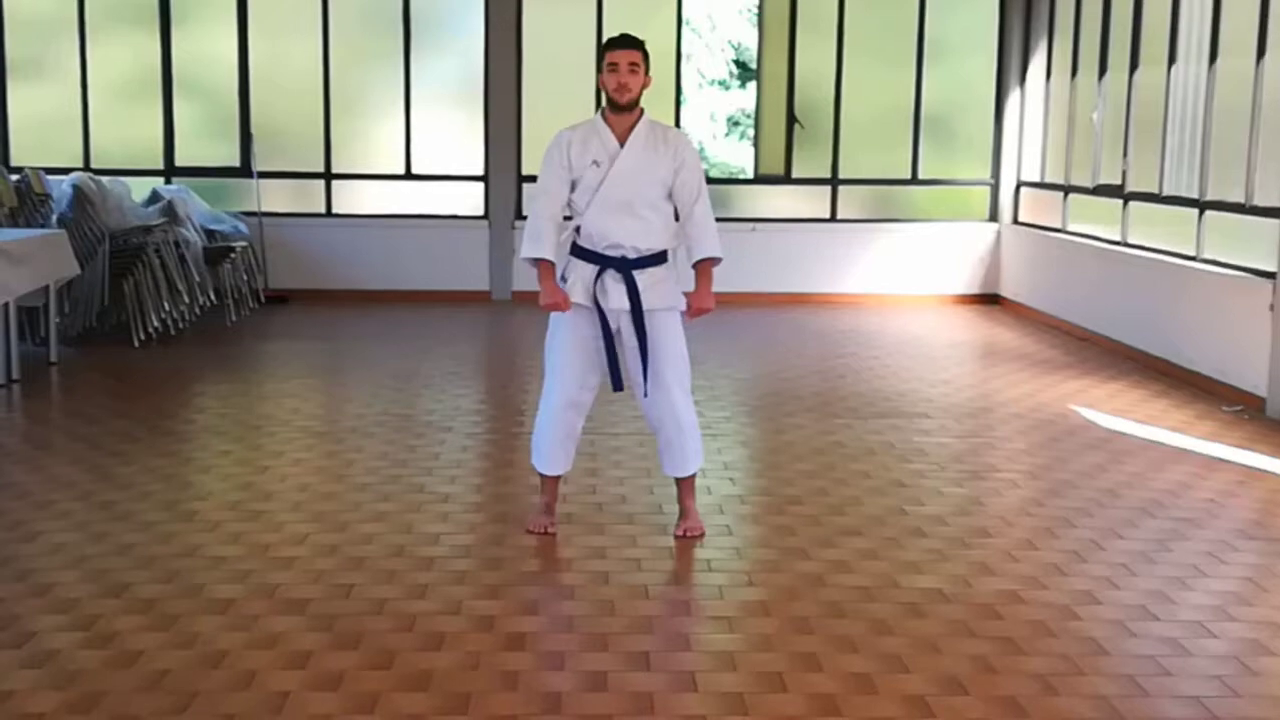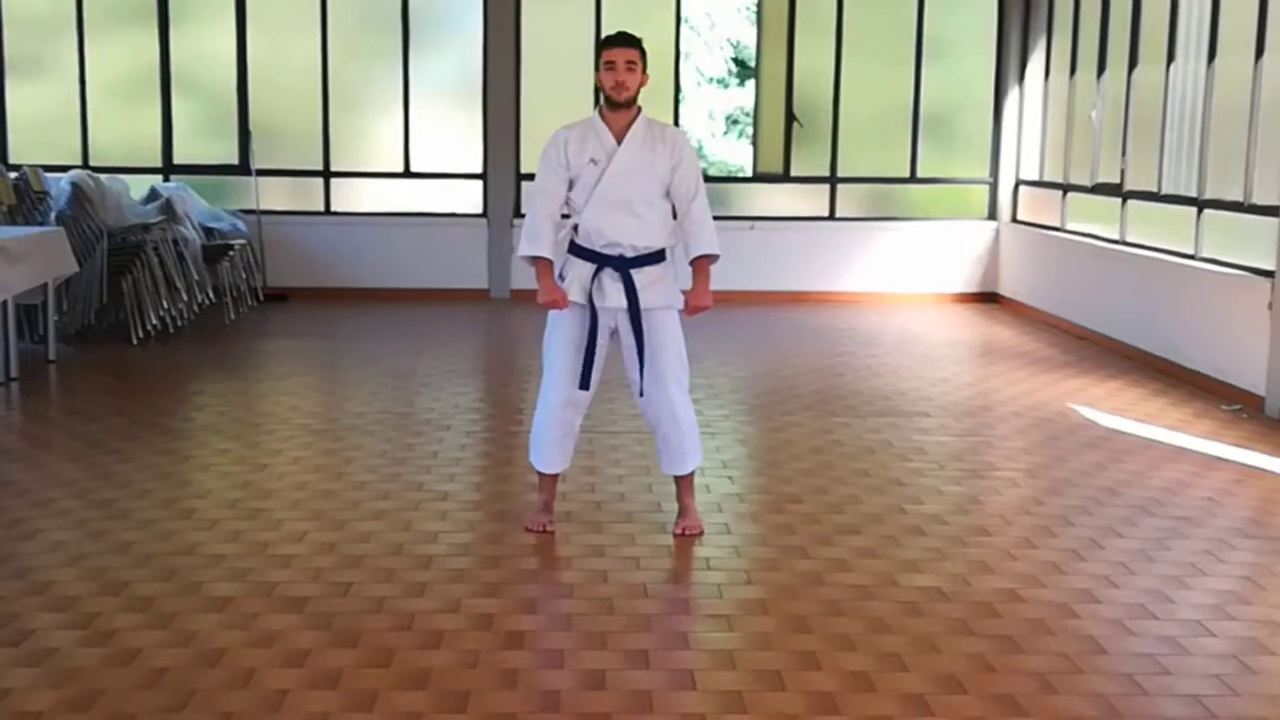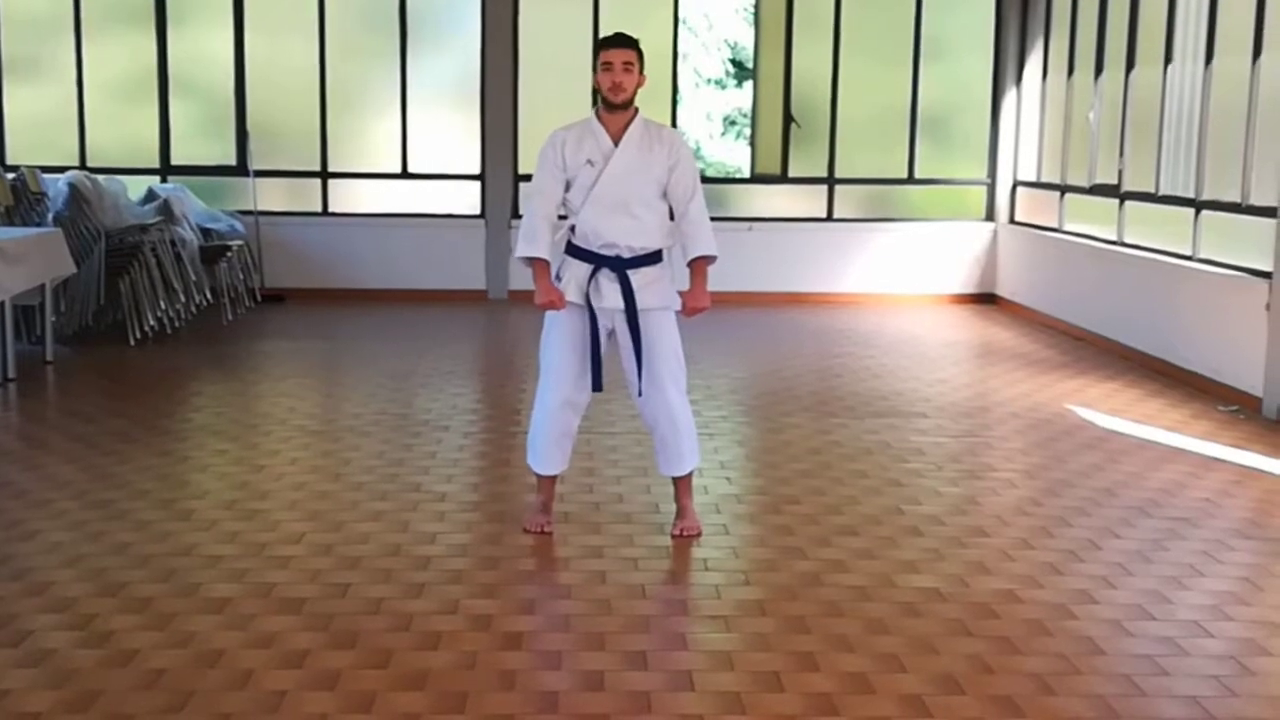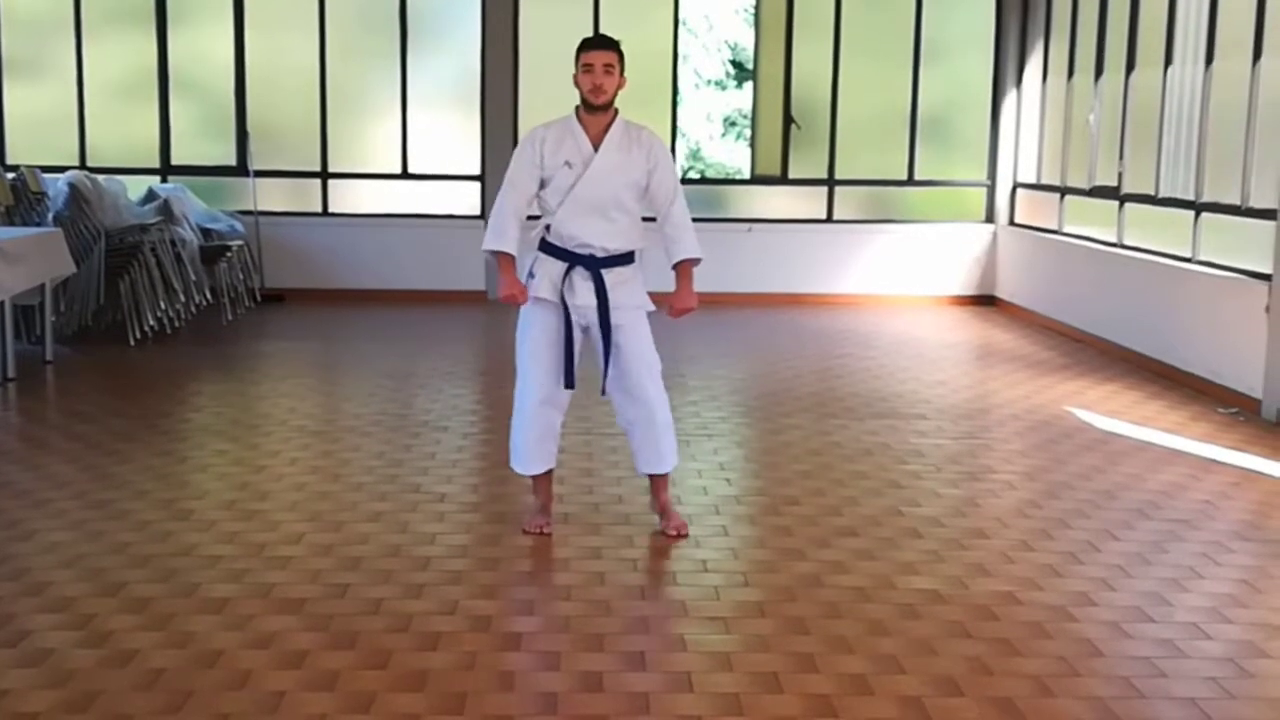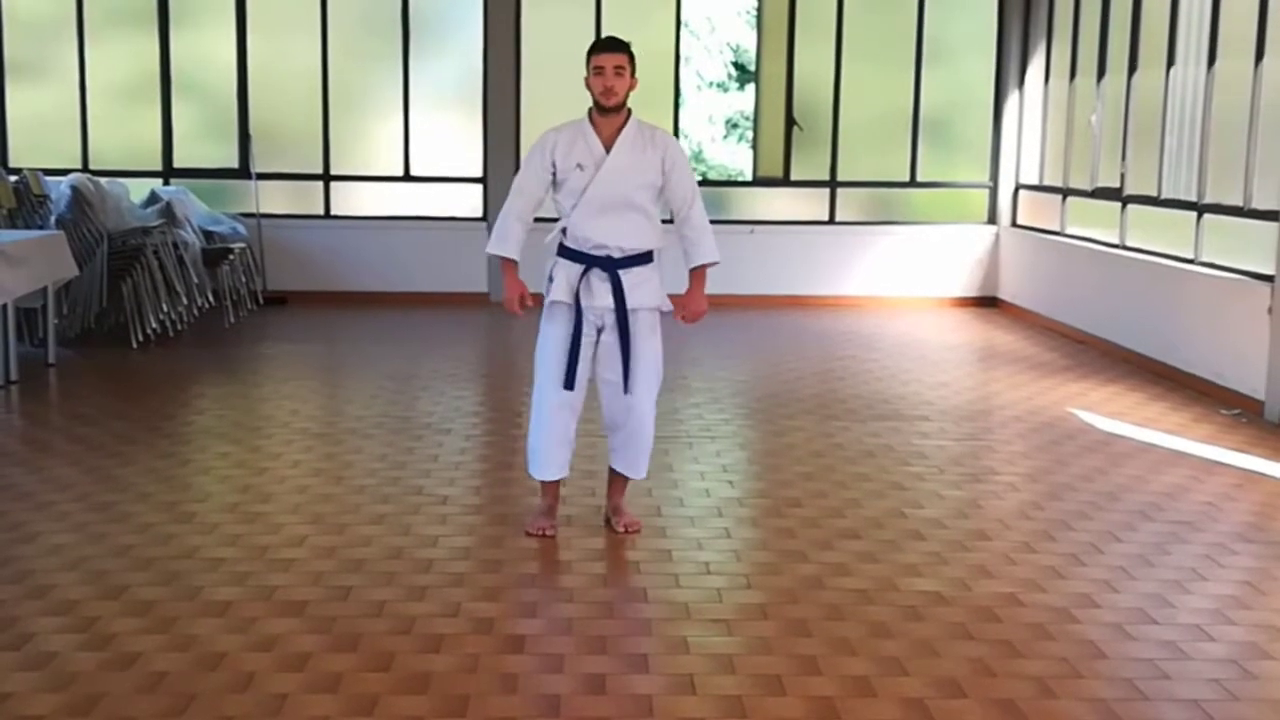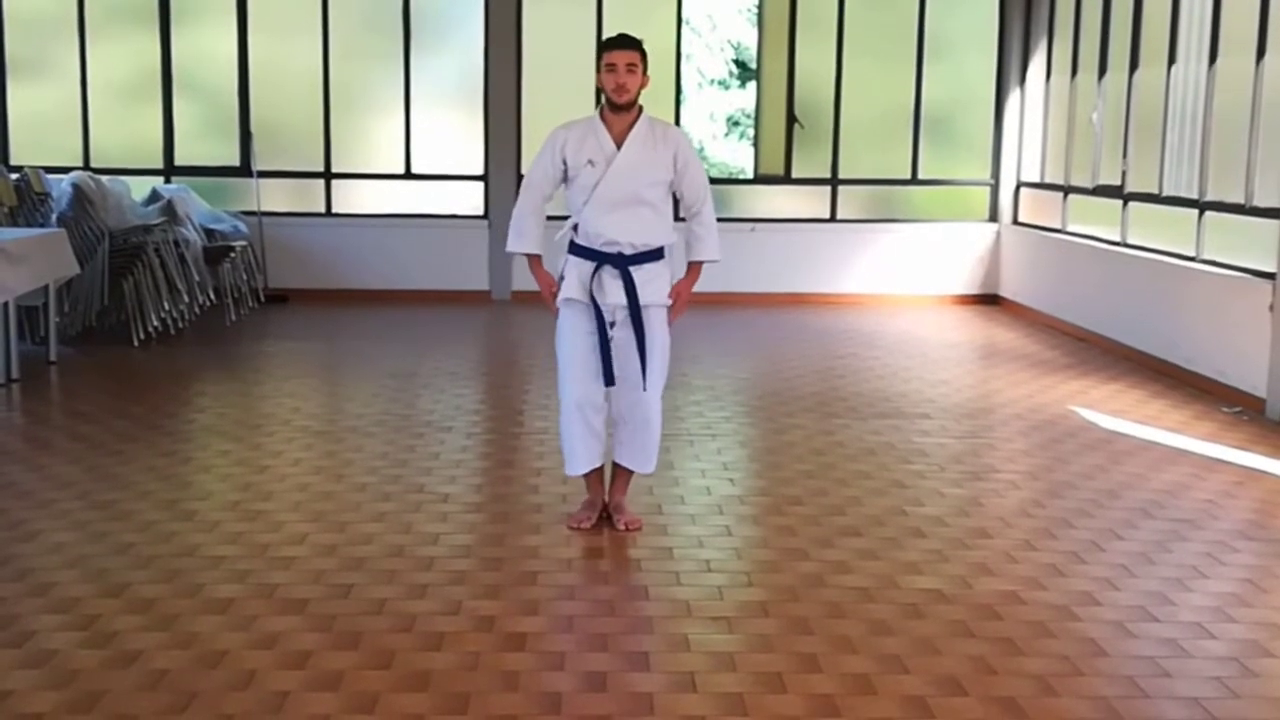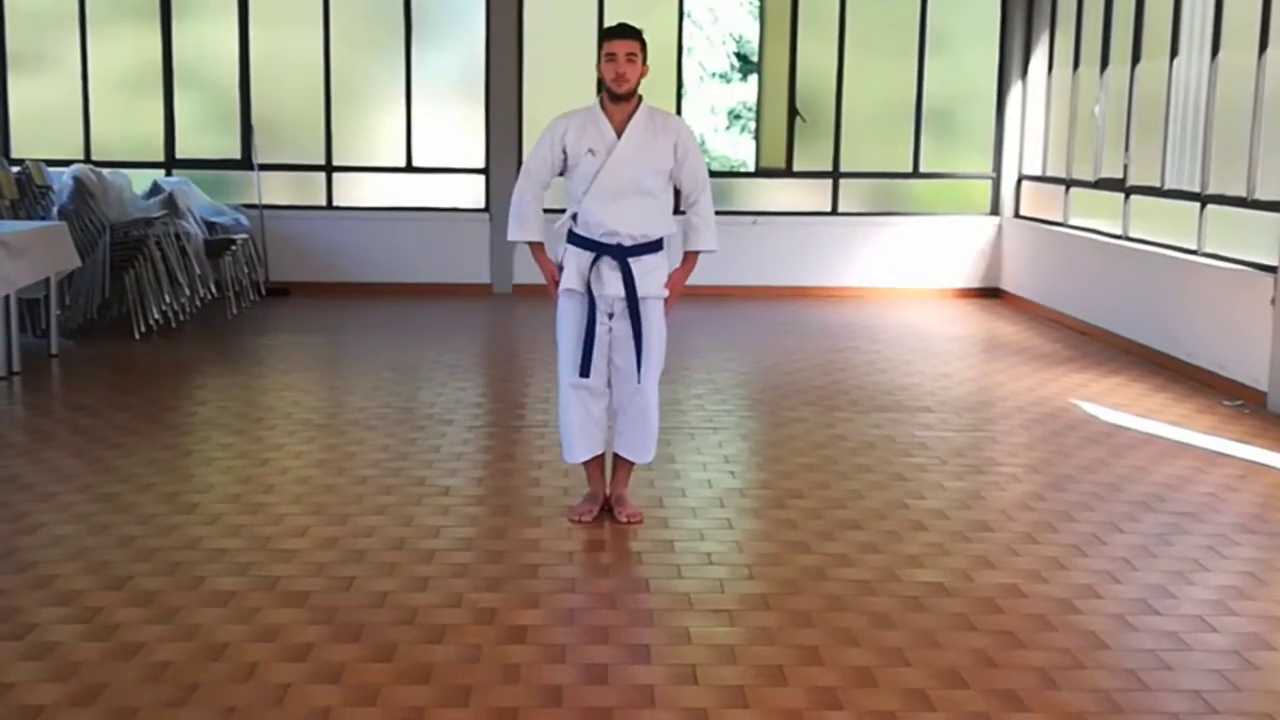
dt=0.4s
person 1, frame 1
left shoulder: (674, 145)
right shoulder: (570, 143)
left elbow: (696, 214)
right elbow: (545, 214)
left wrist: (703, 283)
right wrist: (547, 280)
left hip: (651, 283)
right hip: (584, 280)
left knee: (669, 395)
right knee: (563, 394)
left ankle: (687, 503)
right ankle: (548, 500)
person 1, frame 2
left shoulder: (671, 143)
right shoulder: (567, 141)
left elbow: (694, 212)
right elbow: (543, 212)
left wrist: (701, 281)
right wrist: (545, 279)
left hip: (649, 281)
right hip: (582, 278)
left knee: (668, 394)
right knee: (561, 391)
left ankle: (686, 501)
right ankle: (546, 497)
person 1, frame 3
left shoulder: (668, 144)
right shoulder: (565, 142)
left elbow: (691, 213)
right elbow: (540, 212)
left wrist: (698, 282)
right wrist: (542, 279)
left hip: (646, 281)
right hip: (580, 279)
left knee: (665, 395)
right knee: (559, 393)
left ankle: (685, 502)
right ankle: (544, 498)
person 1, frame 4
left shoulder: (646, 145)
right shoulder: (542, 140)
left elbow: (672, 213)
right elbow: (510, 207)
left wrist: (684, 283)
right wrist: (506, 271)
left hip: (617, 280)
right hip: (551, 277)
left knee: (644, 391)
right knee: (538, 392)
left ankle: (662, 498)
right ankle: (542, 500)
person 1, frame 5
left shoulder: (661, 145)
right shoulder: (556, 142)
left elbow: (690, 214)
right elbow: (519, 207)
left wrist: (697, 286)
right wrist: (510, 274)
left hip: (635, 284)
right hip: (572, 281)
left knee: (634, 398)
right knee: (555, 394)
left ankle: (615, 499)
right ankle: (548, 502)
person 1, frame 6
left shoulder: (672, 142)
right shoulder: (567, 139)
left elbow: (700, 210)
right elbow: (530, 203)
left wrist: (690, 279)
right wrist: (538, 272)
left hip: (646, 280)
right hip: (583, 277)
left knee: (640, 393)
right knee: (580, 392)
left ankle: (618, 497)
right ankle: (594, 494)
person 1, frame 7
left shoulder: (672, 132)
right shoulder: (567, 128)
left elbow: (699, 199)
right elbow: (527, 190)
left wrist: (685, 269)
right wrist: (543, 260)
left hip: (644, 270)
right hip: (583, 268)
left knee: (638, 383)
right knee: (581, 380)
left ankle: (620, 489)
right ankle: (594, 488)
